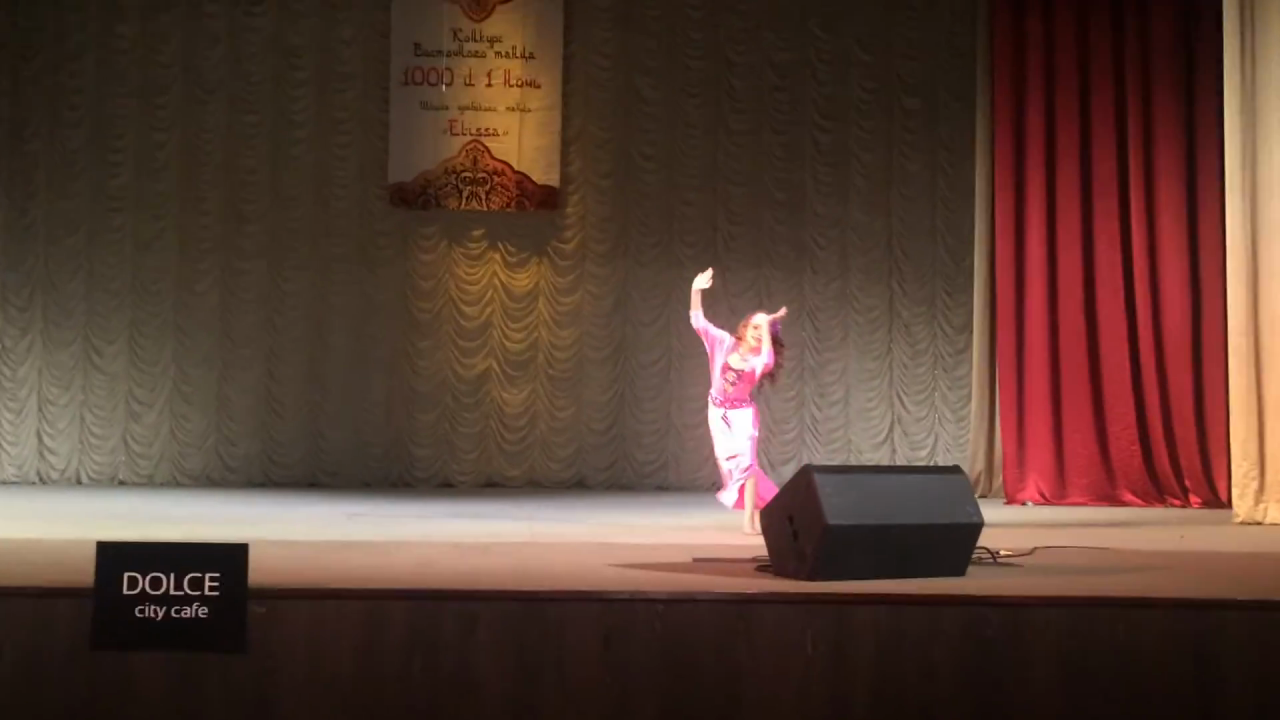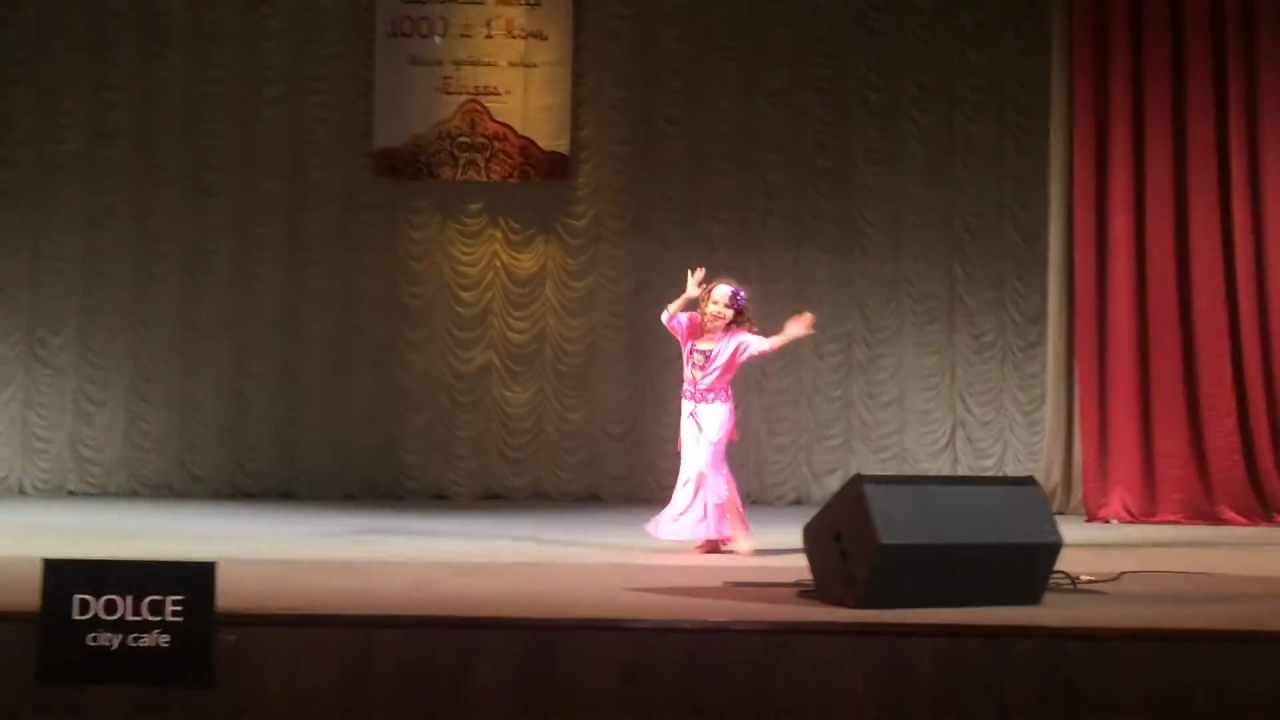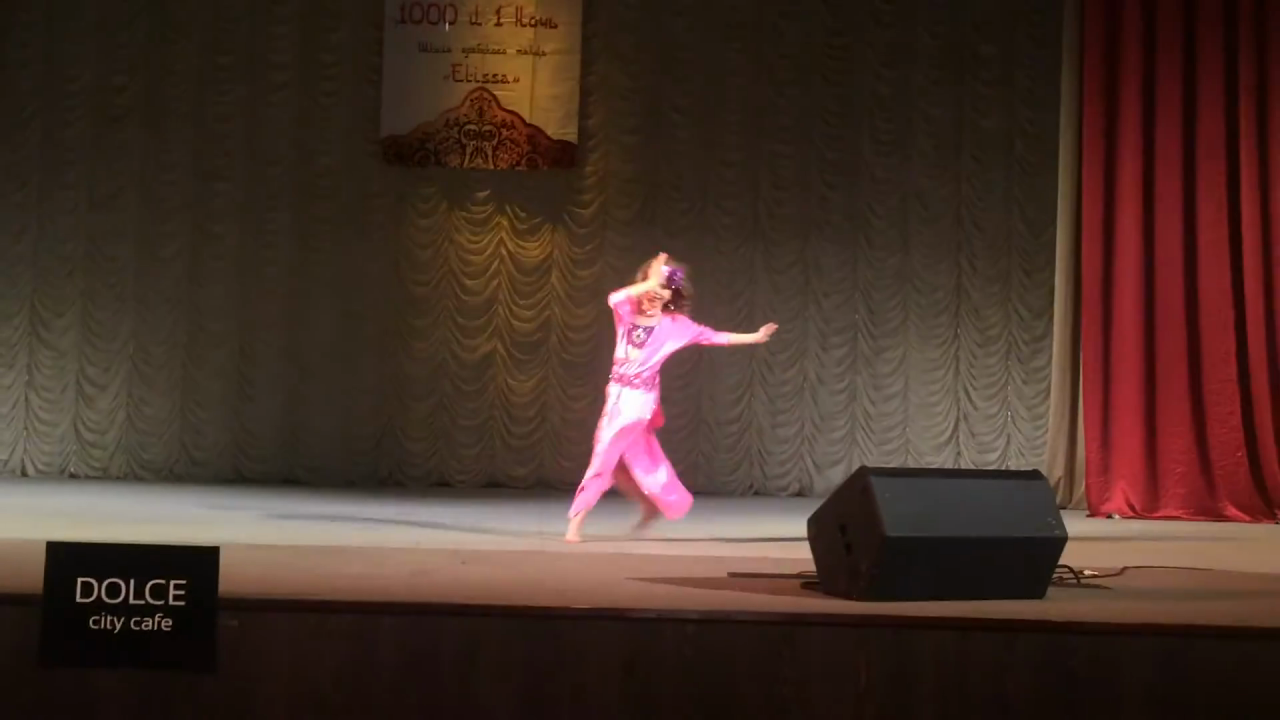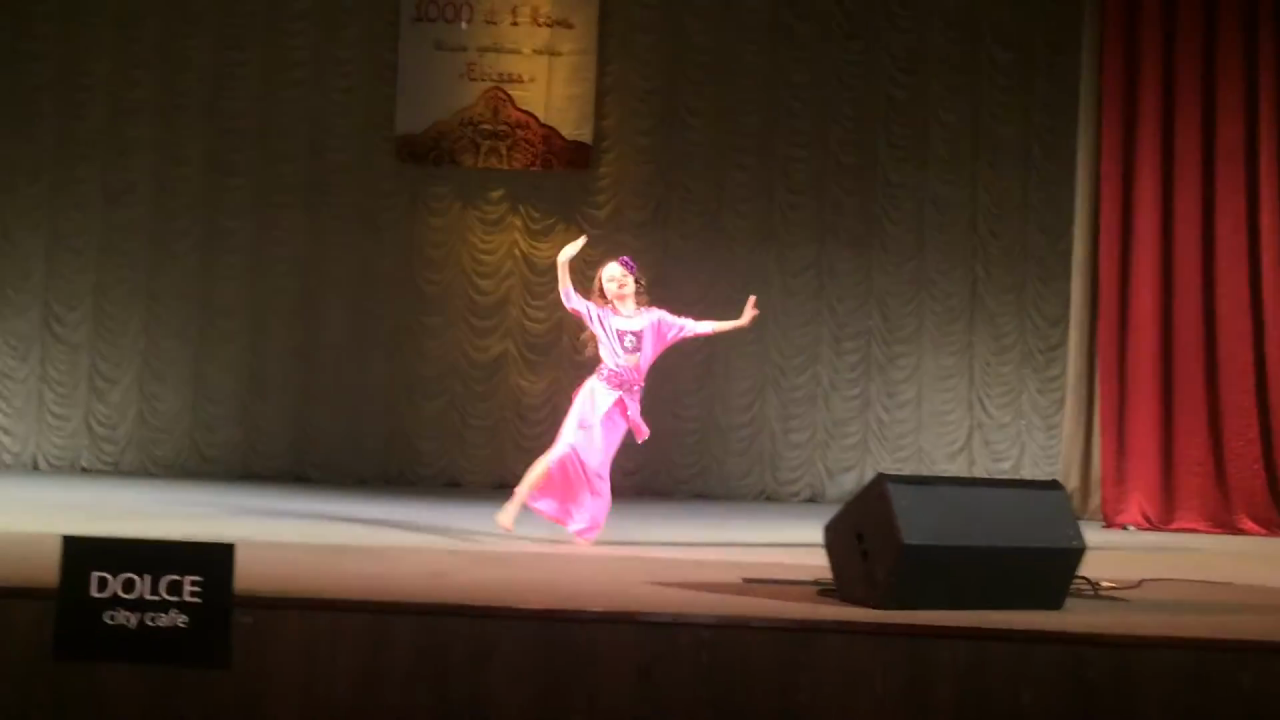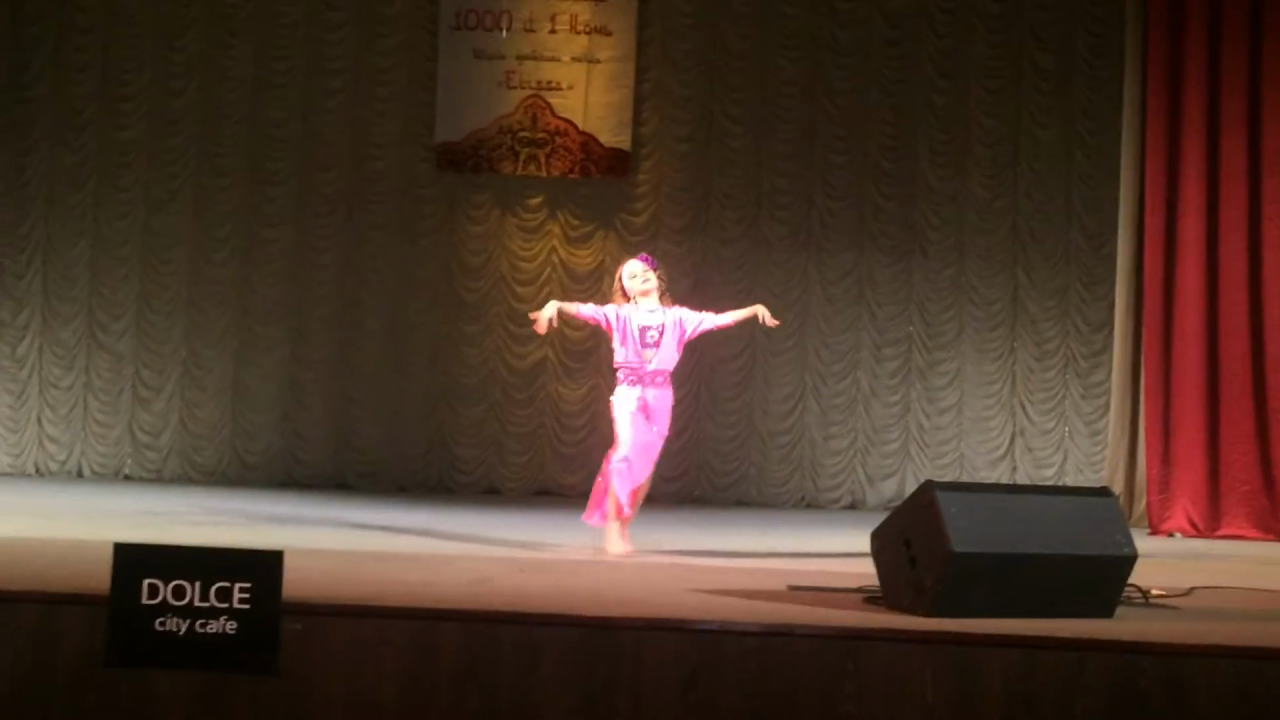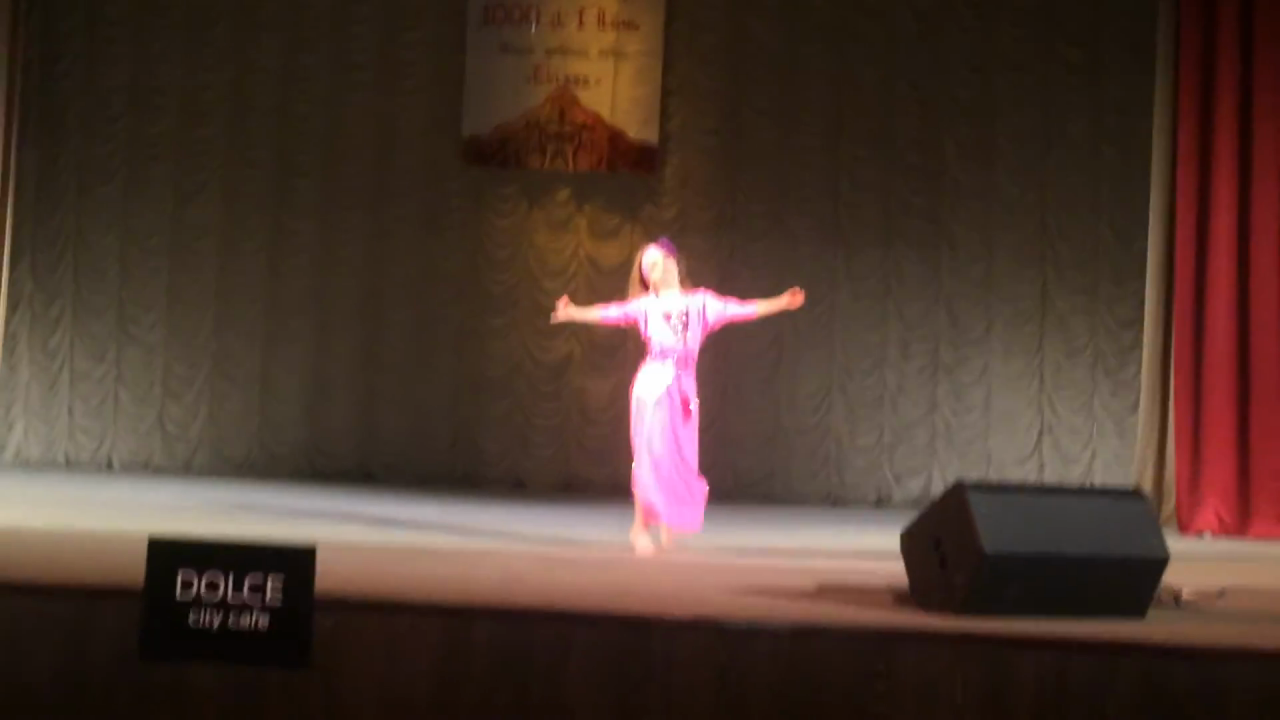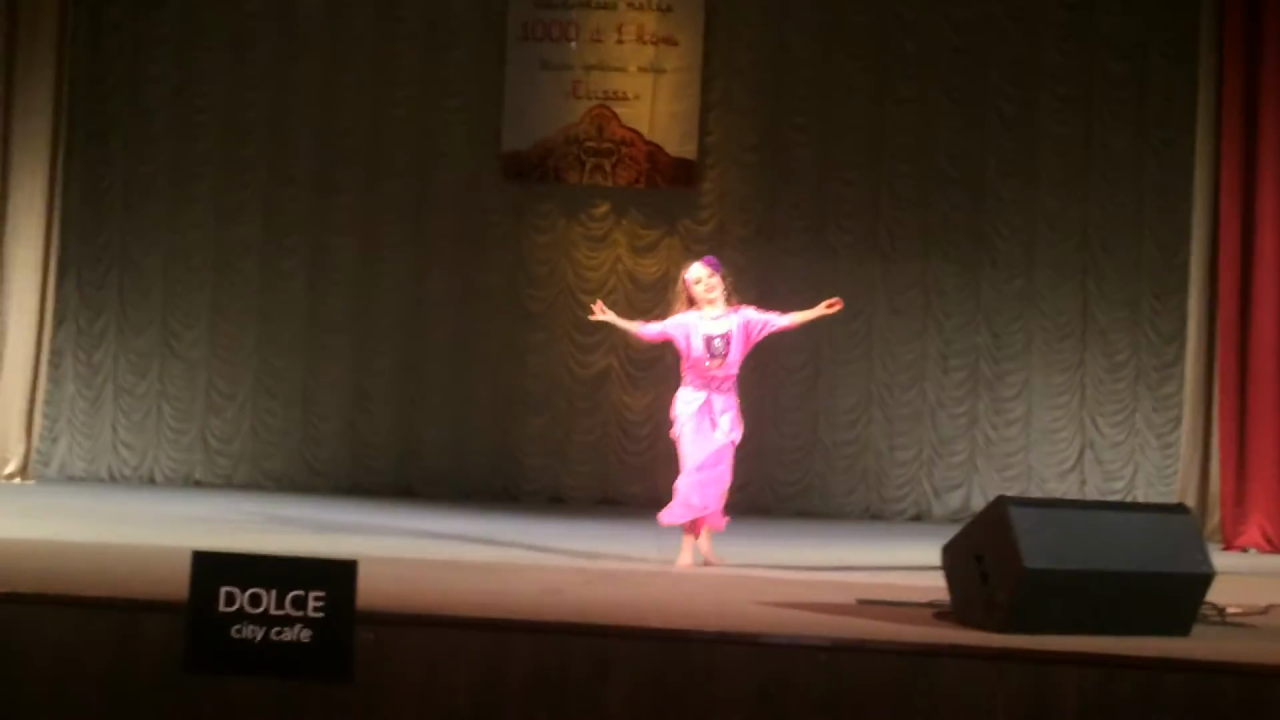
dt=0.3s
person 1, frame 1
left shoulder: (759, 361)
right shoulder: (724, 343)
left elbow: (768, 359)
right elbow: (698, 321)
left wrist: (768, 326)
right wrist: (695, 290)
left hip: (742, 413)
right hip: (718, 412)
left knee: (745, 461)
right knee: (729, 460)
left ankle: (750, 518)
right ankle: (755, 506)
person 1, frame 2
left shoulder: (736, 339)
right shoulder: (691, 326)
left elbow: (763, 345)
right elbow: (667, 317)
left wrist: (787, 337)
right wrist: (687, 297)
left hip: (715, 410)
right hip: (690, 409)
left knee: (708, 466)
right knee: (693, 471)
left ankle: (740, 531)
right ankle: (712, 537)
person 1, frame 3
left shoulder: (675, 323)
right shoulder: (629, 309)
left elbow: (712, 336)
right elbow: (613, 298)
left wrist: (753, 337)
right wrist: (647, 284)
left hip: (639, 397)
right hip: (617, 392)
left knee: (604, 455)
left ankle: (577, 519)
right ankle: (651, 505)
person 1, frame 4
left shoulder: (655, 318)
right shoulder: (601, 315)
left elbow: (695, 327)
right elbow: (570, 300)
left wrist: (737, 322)
right wrist: (563, 261)
left hip: (626, 400)
right hip: (597, 392)
left knee: (596, 464)
right knee: (565, 450)
left ankle: (583, 526)
right ankle: (514, 504)
person 1, frame 5
left shoulder: (677, 316)
right shoulder: (620, 314)
left elbow: (718, 320)
right elbow: (585, 310)
left wrist: (754, 309)
right wrist: (553, 306)
left hip: (658, 396)
right hip: (628, 394)
left knee: (643, 467)
right knee: (627, 455)
left ankle: (623, 529)
right ankle: (612, 526)
person 1, frame 6
left shoulder: (700, 300)
right shoulder: (645, 304)
left elbow: (740, 310)
right elbow: (613, 314)
left wrist: (779, 303)
right wrist: (577, 313)
left hip: (682, 385)
right hip: (652, 383)
left knee: (680, 456)
right knee: (650, 455)
left ankle: (667, 520)
right ankle: (641, 529)
person 1, frame 7
left shoulder: (743, 317)
right shoulder: (687, 321)
left elbow: (781, 321)
right elbow: (651, 331)
left wrist: (817, 312)
right wrist: (615, 319)
left hip: (724, 404)
right hip: (692, 401)
left knee: (718, 472)
right knee: (695, 468)
left ankle: (704, 537)
right ankle: (689, 544)
